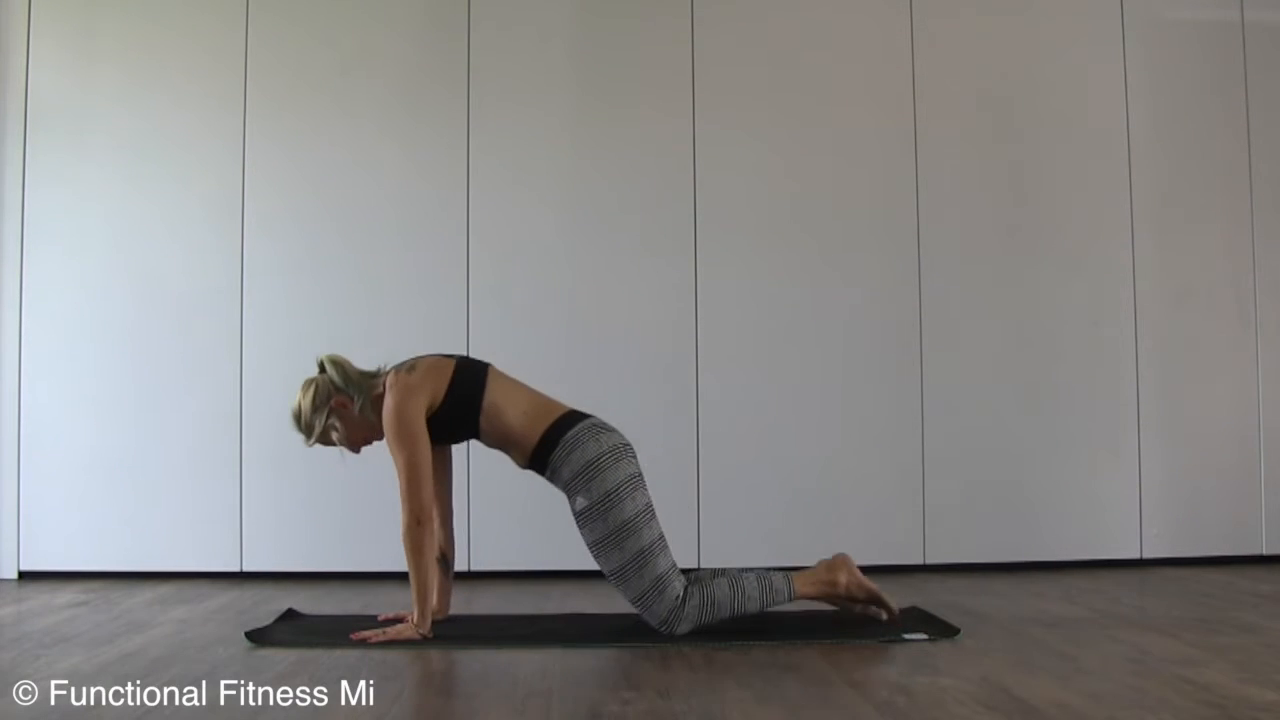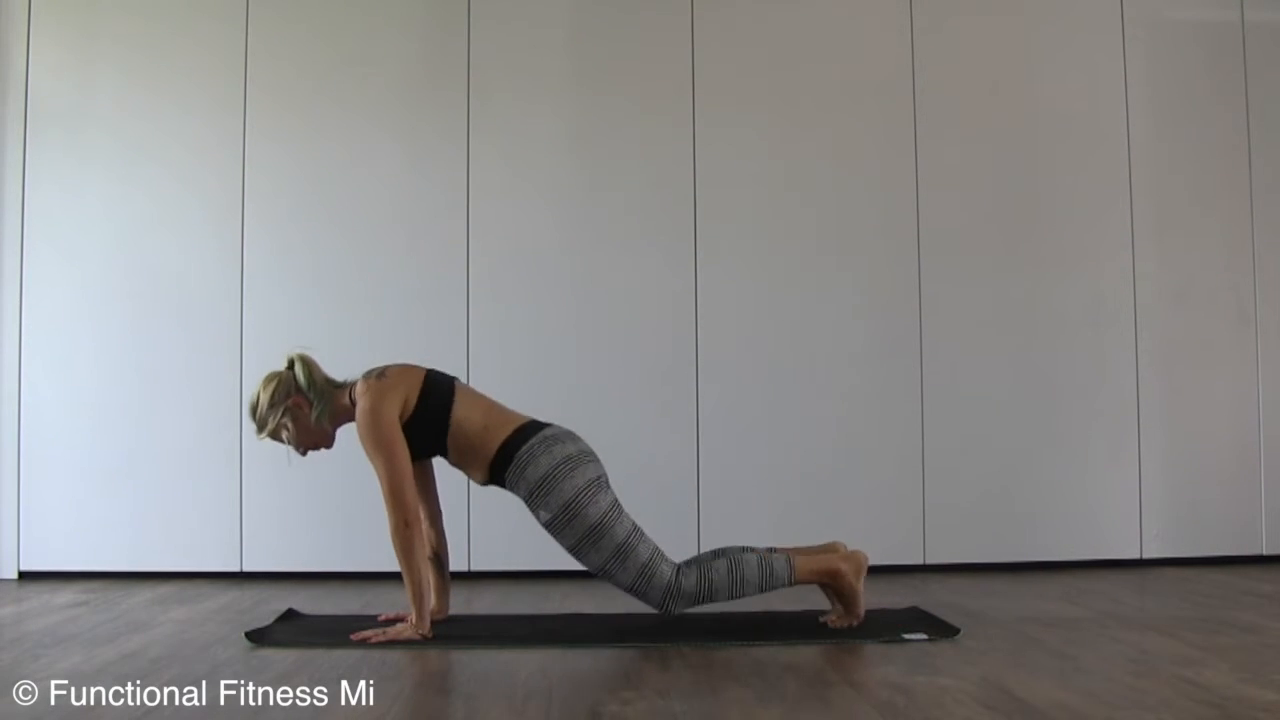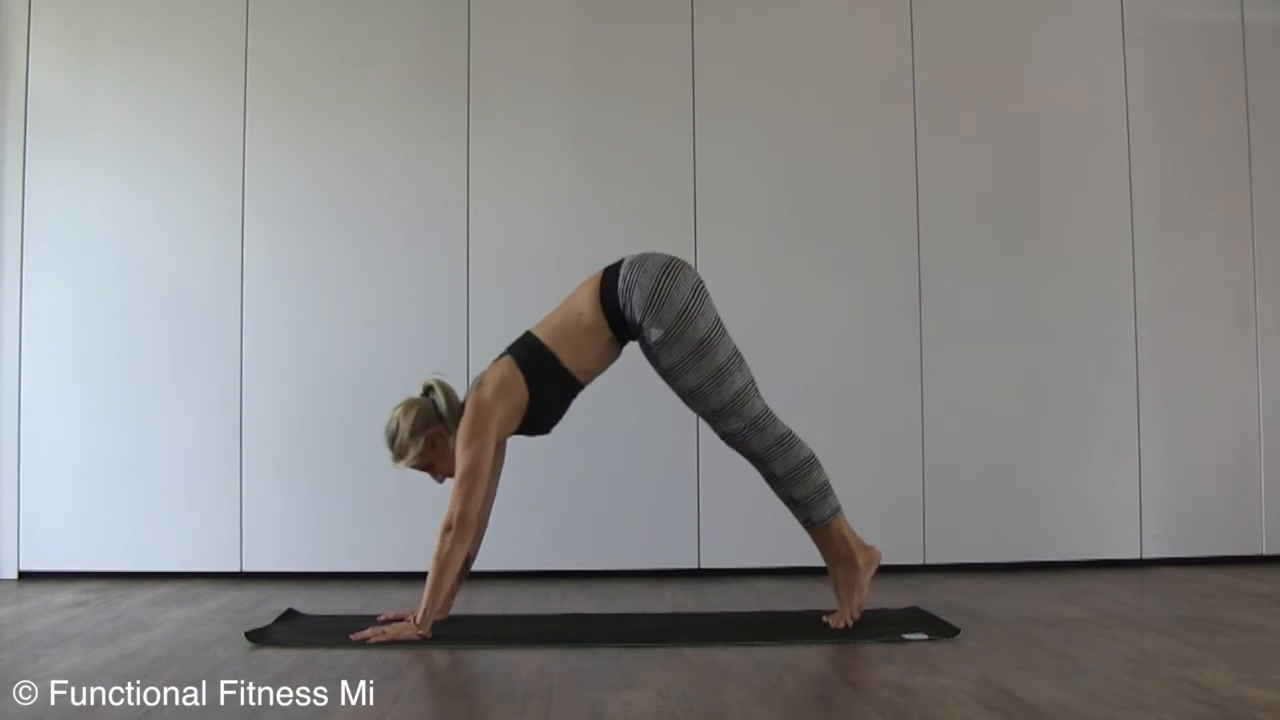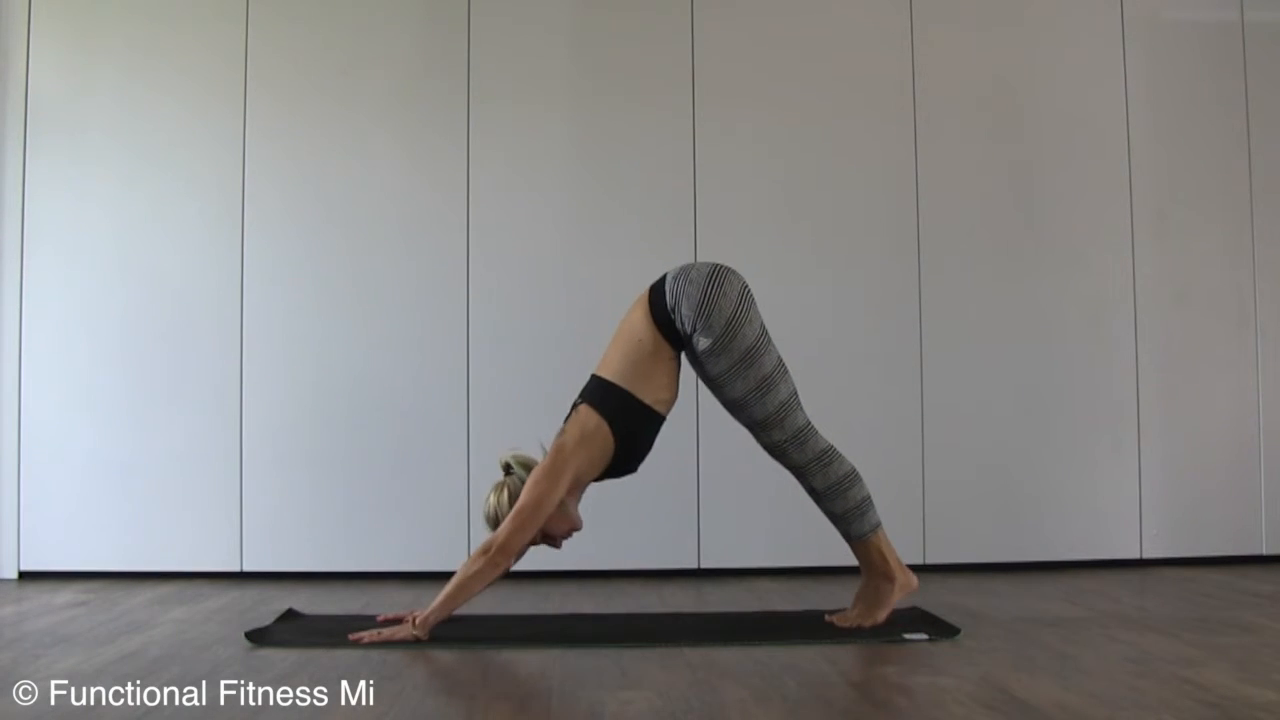
dt=0.7s
person 1, frame 1
left shoulder: (399, 396)
right shoulder: (422, 399)
left elbow: (420, 517)
right elbow: (439, 514)
left wrist: (421, 619)
right wrist: (435, 603)
left hip: (587, 460)
right hip: (591, 456)
left knee: (673, 612)
right knee: (669, 595)
left ankle: (827, 578)
right ankle: (823, 577)
person 1, frame 2
left shoulder: (370, 402)
right shoulder: (391, 406)
left elbow: (406, 519)
right elbow: (426, 516)
left wrist: (418, 617)
right wrist: (437, 603)
left hip: (548, 471)
right hip: (553, 464)
left knee: (668, 587)
right knee: (666, 582)
left ankle: (828, 565)
right ankle: (821, 559)
person 1, frame 3
left shoulder: (485, 415)
right shoulder: (486, 414)
left elbow: (458, 525)
right elbow: (469, 523)
left wrist: (421, 622)
right wrist: (435, 606)
left hip: (653, 292)
right hip: (647, 298)
left knee: (752, 426)
right knee: (745, 433)
left ankle: (850, 552)
right ankle: (841, 557)
person 1, frame 4
left shoulder: (566, 465)
right shoulder: (567, 464)
left elbow: (496, 554)
right elbow: (499, 553)
left wrist: (422, 622)
right wrist: (427, 611)
left hip: (700, 299)
right hip: (689, 307)
left knee: (791, 439)
right knee: (788, 444)
left ankle: (887, 569)
right ankle: (878, 567)
